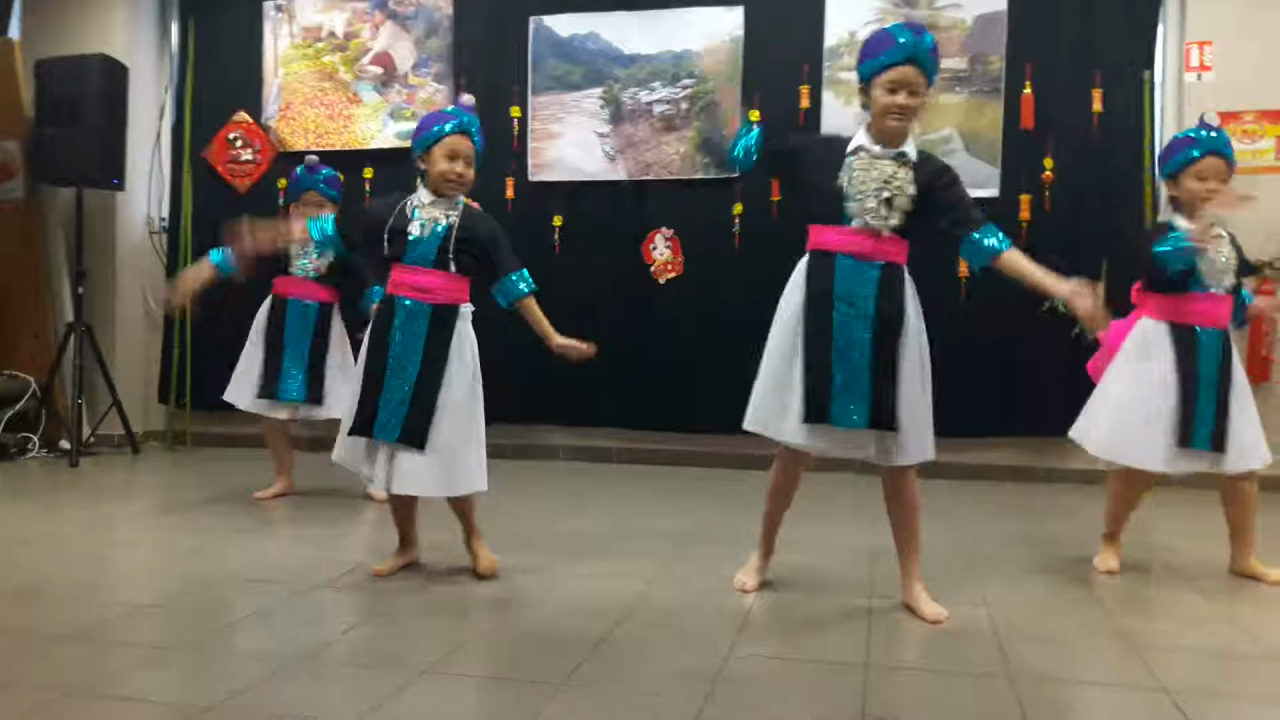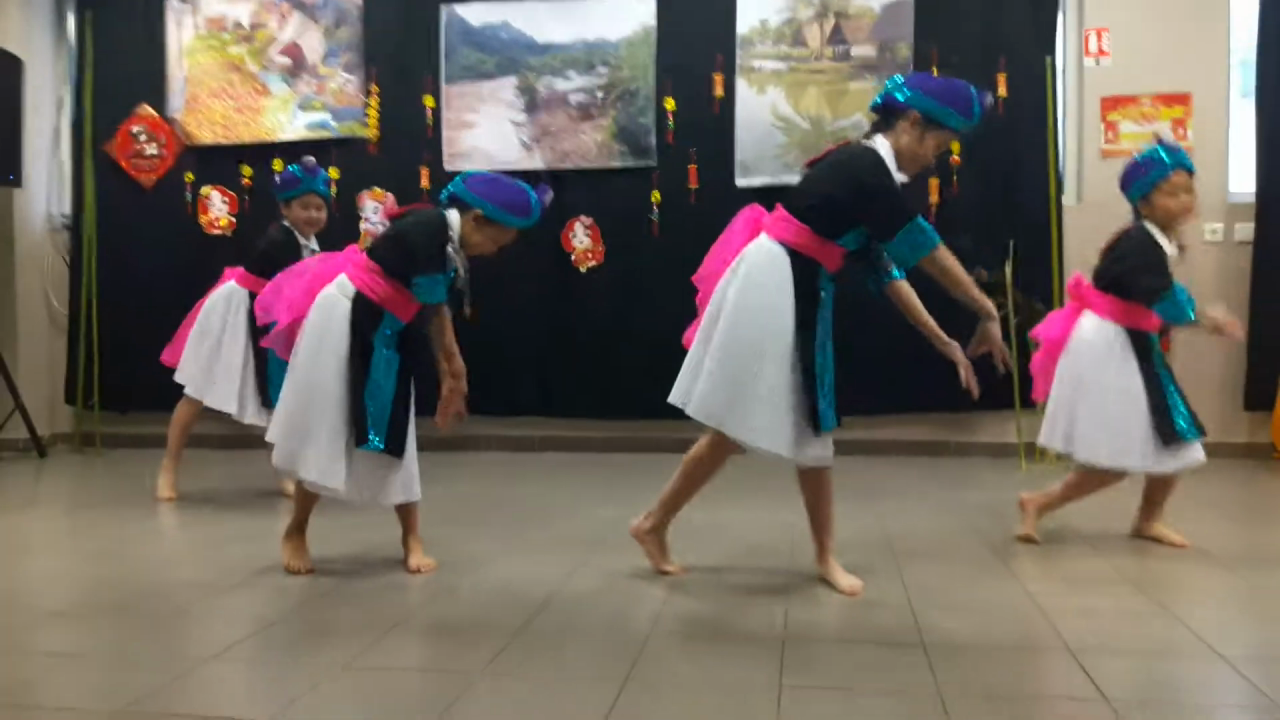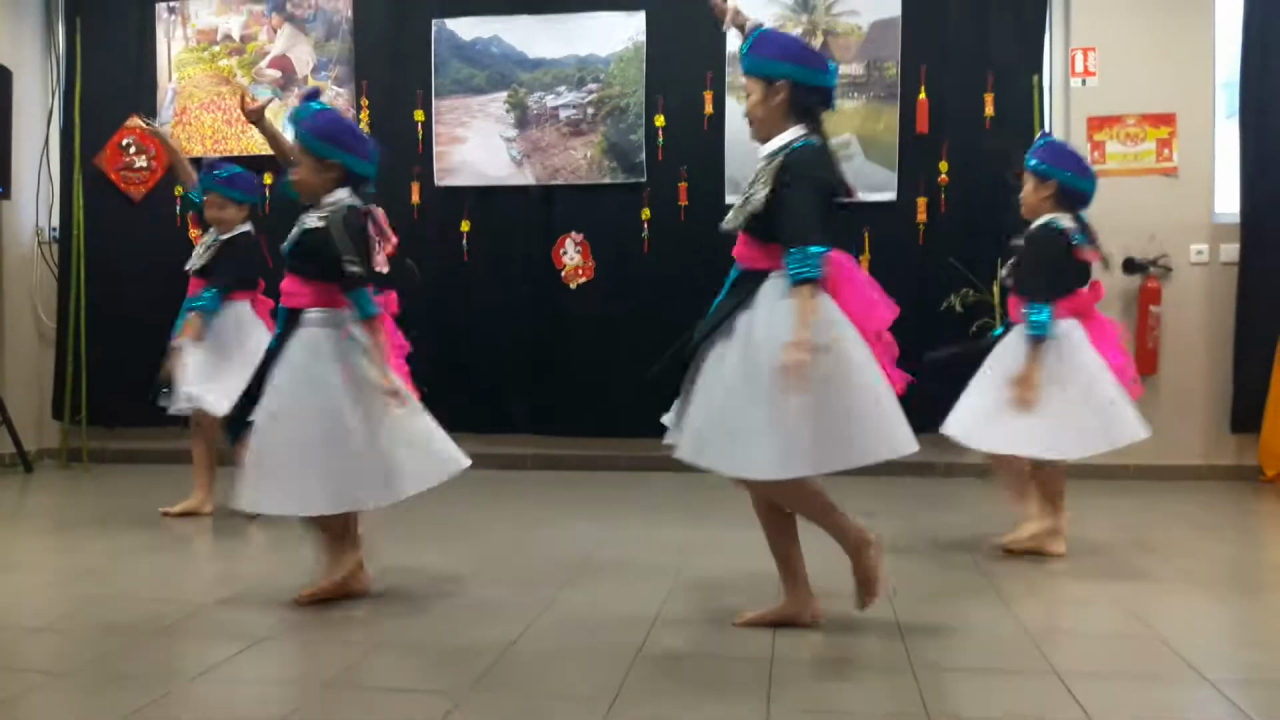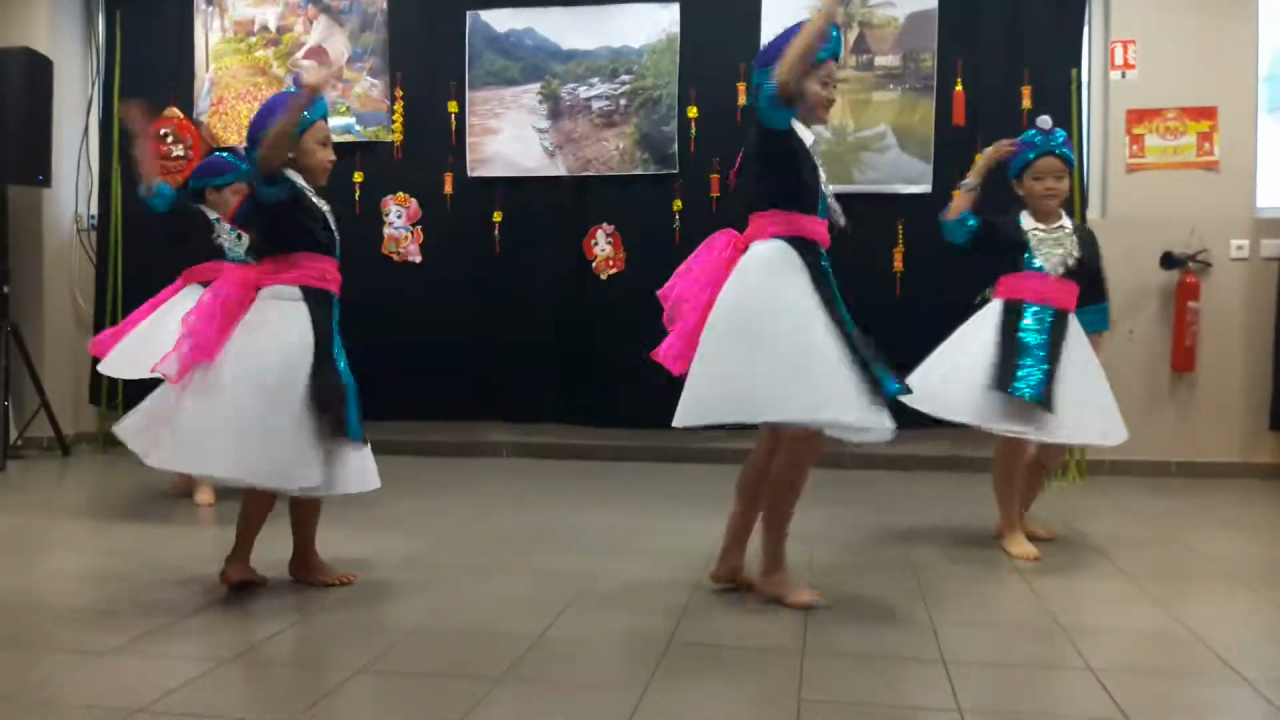
dt=0.7s
person 1, frame 1
left shoulder: (932, 175)
right shoulder: (826, 154)
left elbow: (982, 240)
right elbow: (751, 151)
left wrist: (1058, 286)
left hip: (888, 306)
right hip: (820, 297)
left knee: (897, 450)
right knee: (798, 440)
left ankle: (913, 583)
right ankle: (763, 551)
person 1, frame 2
left shoulder: (873, 183)
right shoulder: (860, 170)
left elbow: (889, 264)
right elbow: (923, 248)
left wrist: (939, 337)
right wrist: (986, 311)
left hip: (803, 295)
right hip: (773, 290)
left knee: (809, 432)
right knee: (745, 428)
left ankle: (825, 559)
right ankle: (652, 524)
person 1, frame 3
left shoulder: (803, 163)
right shoulder: (789, 152)
left elbow: (806, 252)
right elbow: (779, 99)
left wrist: (802, 333)
left hip: (780, 311)
right hip: (753, 307)
left knee: (765, 464)
right knee: (749, 459)
left ankle: (856, 540)
right ankle: (797, 597)
person 1, frame 4
left shoulder: (795, 149)
right shoulder: (774, 138)
right elbow: (780, 81)
left hip: (794, 286)
right hip: (779, 281)
left knee: (780, 437)
right knee: (803, 431)
left ankle: (730, 560)
right ankle: (773, 568)
person 2, frame 1
left shoulder: (478, 224)
right shoulder: (394, 210)
left elbow: (511, 282)
right elbow: (335, 230)
left wrist: (553, 339)
right wrist: (271, 234)
left hip: (444, 333)
right hip: (393, 327)
left knee: (441, 442)
right knee: (387, 440)
left ankle: (473, 536)
right ankle: (406, 544)
person 2, frame 2
left shoulder: (455, 259)
right shoulder: (426, 226)
left elbow: (438, 315)
right elbow: (433, 304)
left wrist: (450, 380)
right wrist: (456, 365)
left hip: (387, 336)
right hip: (346, 318)
left knee: (390, 436)
right knee: (328, 426)
left ankle: (411, 538)
right ankle: (295, 532)
person 2, frame 3
left shoulder: (340, 224)
right shoulder: (330, 207)
left elbow: (360, 294)
right elbow: (298, 166)
left wrist: (379, 365)
right wrist: (262, 124)
left hip: (322, 342)
right hip: (306, 338)
left knee: (313, 456)
right knee: (313, 456)
left ankle: (343, 557)
right ankle: (347, 565)
person 2, frame 4
left shoulder: (302, 202)
right shoulder: (282, 189)
right elbow: (268, 174)
right wrist: (306, 100)
left hip: (302, 324)
right hip: (289, 319)
left knee: (300, 450)
right knee: (306, 444)
left ankle: (247, 558)
right ankle: (304, 559)
person 3, frame 1
left shoulder: (1227, 242)
right shoulder: (1168, 233)
left elbow: (1235, 304)
right elbow: (1174, 259)
right wrist: (1212, 218)
left hip: (1212, 355)
right hip: (1163, 351)
left knee: (1241, 462)
right knee: (1141, 459)
right ankle: (1110, 540)
person 3, frame 2
left shoulder: (1160, 246)
right shoulder: (1136, 244)
right elbow: (1166, 299)
left wrist: (1202, 319)
right wrist: (1213, 318)
left hip: (1133, 349)
right hip: (1106, 348)
left knee: (1176, 443)
right knee: (1113, 459)
left ankle: (1148, 520)
right ankle: (1037, 504)
person 3, frame 3
left shoulder: (1044, 239)
right shoulder: (1075, 231)
left elbow: (1039, 305)
left wrist: (1030, 366)
left hip: (1047, 348)
right hip: (1068, 341)
left knee: (998, 438)
right knee: (1044, 450)
left ankle: (1039, 518)
right ankle: (1048, 531)
person 3, frame 4
left shoulder: (1081, 238)
right shoulder: (1007, 229)
left elbow: (1093, 297)
right elbow: (956, 225)
left wrist: (1095, 340)
right wrist: (978, 172)
left hip: (1057, 338)
right hip: (1008, 332)
left knee: (1054, 441)
right knee: (1013, 437)
left ankle: (1021, 512)
right ankle: (1010, 528)
person 4, frame 1
left shoulder: (344, 250)
left elbow: (368, 287)
right elbow: (233, 256)
right wrist: (193, 277)
left hip: (323, 329)
right hip: (277, 325)
left knee: (343, 405)
right knee: (271, 408)
right ankle: (283, 478)
person 4, frame 2
left shoulder: (309, 247)
right shoulder: (279, 241)
right hip: (237, 313)
left knee: (282, 396)
right knee: (198, 394)
left ankle: (285, 474)
right ankle: (168, 471)
person 4, frame 3
left shoulder: (245, 245)
right shoulder: (214, 232)
left elbow: (215, 290)
right elbow: (194, 189)
left wrist: (183, 340)
right wrist: (172, 149)
left hip: (228, 326)
right hip: (201, 327)
left knee: (211, 412)
right knee: (200, 416)
right ankle: (201, 495)
person 4, frame 4
left shoulder: (240, 234)
right shoulder: (193, 219)
right elbow: (153, 187)
right wrist: (143, 137)
left ankle: (191, 473)
right ankle: (199, 477)
